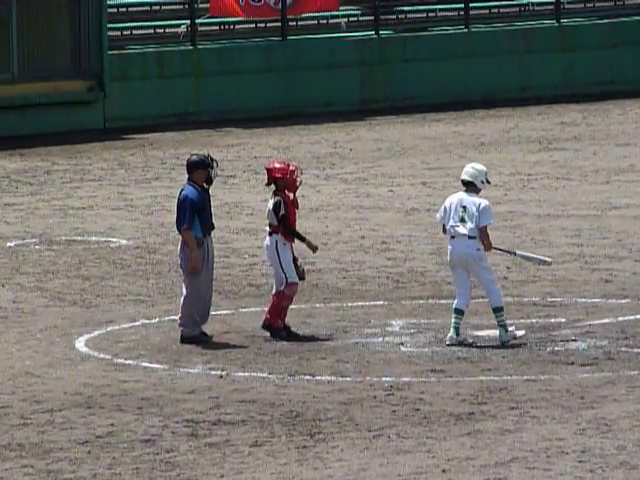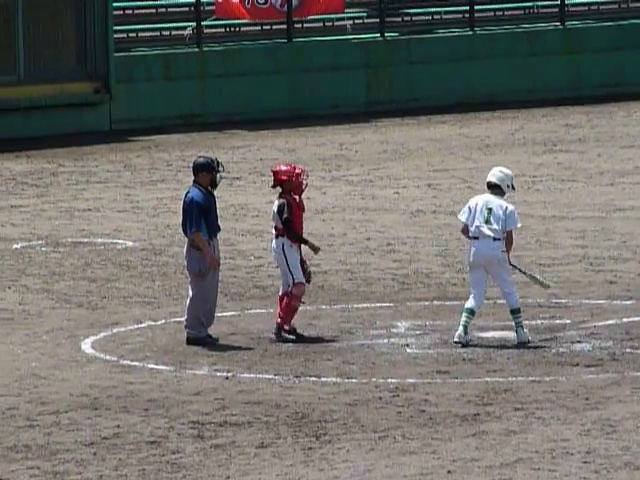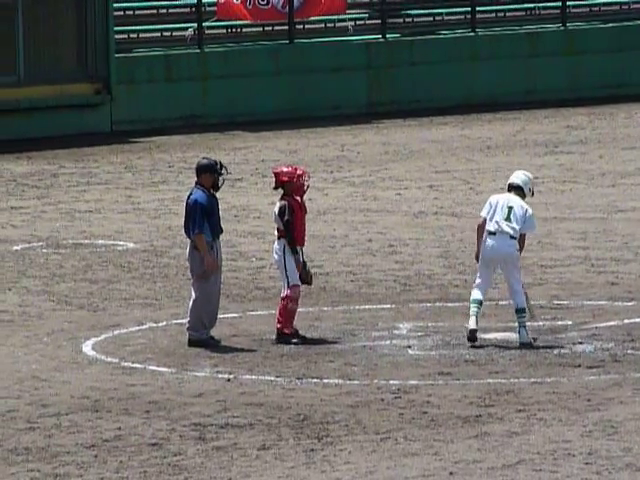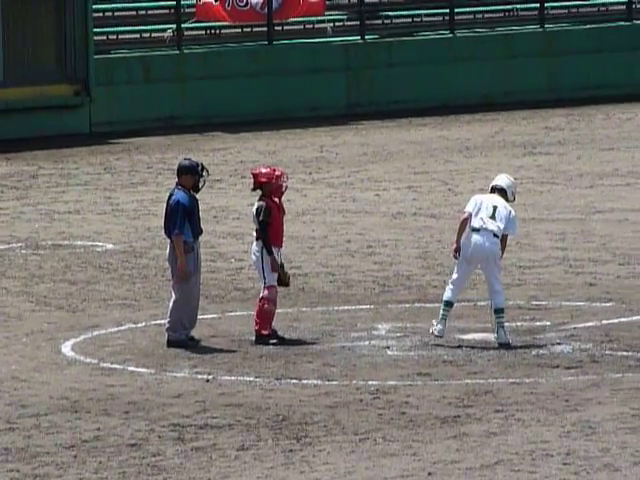
dt=0.2s
person 1, frame 1
left shoulder: (201, 191)
right shoulder: (189, 194)
right elbow: (186, 228)
right wrist: (194, 254)
left hip: (205, 243)
right hip: (195, 246)
left knee: (205, 289)
right knee: (193, 290)
left ankle: (196, 327)
right ankle: (188, 331)
person 1, frame 2
left shoulder: (206, 193)
right shoulder: (195, 197)
right elbow: (194, 231)
right wrist: (209, 253)
left hip: (211, 244)
right hip: (200, 248)
left knee: (210, 291)
right knee: (199, 292)
left ankle: (203, 329)
right ankle: (194, 333)
person 1, frame 3
left shoulder: (208, 195)
right shoulder: (198, 198)
right elbow: (197, 232)
right wrist: (207, 257)
left hip: (213, 246)
right hip: (203, 249)
left knee: (212, 293)
right knee: (202, 293)
left ankle: (204, 331)
right ankle: (196, 335)
person 1, frame 4
left shoulder: (187, 196)
right shoulder: (180, 199)
right elbow: (176, 233)
right wrist: (181, 259)
left hip: (192, 248)
right hip: (184, 250)
left knee: (192, 293)
right knee: (182, 294)
left ankle: (184, 332)
right ankle: (175, 335)
person 2, frame 1
left shoulder: (285, 198)
right shoulder: (279, 200)
right elbow: (286, 227)
left wrist: (292, 254)
right wrist: (306, 241)
left hip: (283, 245)
right hip: (277, 245)
left knee: (283, 285)
right knee: (290, 283)
left ankle: (279, 324)
right ankle: (271, 320)
person 2, frame 2
left shoulder: (292, 200)
right shoulder: (283, 202)
right elbow: (289, 230)
left wrist: (300, 256)
right wrist: (309, 244)
left hip: (291, 247)
right hip: (284, 247)
left knee: (289, 288)
right knee: (298, 285)
left ankle: (286, 326)
right ankle: (282, 325)
person 2, frame 3
left shoulder: (295, 202)
right shoulder: (285, 204)
right elbow: (288, 232)
left wrist: (299, 256)
right wrist: (297, 256)
left hip: (293, 250)
right hip: (285, 249)
left knee: (290, 289)
right knee: (292, 288)
left ankle: (288, 328)
right ankle: (282, 331)
person 2, frame 4
left shoulder: (274, 203)
right shoulder: (263, 205)
right elbow: (263, 233)
left wrist: (277, 256)
right wrist: (272, 257)
left hip: (273, 250)
right hip: (264, 251)
left knee: (271, 290)
right knee: (269, 290)
left ankle: (267, 329)
right ankle: (261, 332)
person 3, frame 1
left shoulder: (450, 200)
right shoulder: (482, 203)
left elbow: (444, 229)
right elbow: (483, 233)
right wrist: (487, 245)
left hip: (453, 249)
right hip: (473, 249)
left knee: (462, 293)
right knee: (492, 290)
left ankle: (455, 334)
right ankle: (503, 332)
person 3, frame 2
left shoulder: (474, 201)
right shoulder: (507, 207)
left elbow: (464, 230)
right elbow: (508, 236)
right wrist: (507, 254)
left hip: (476, 250)
right hip: (496, 250)
left knee: (476, 293)
right knee: (509, 292)
left ankle: (462, 332)
right ankle: (520, 333)
person 3, frame 3
left shoulder: (495, 199)
right shoulder: (526, 209)
left elbow: (481, 224)
right elbow: (522, 239)
left wrist: (478, 247)
right wrist: (516, 256)
left hip: (489, 244)
right hip: (510, 247)
left knee: (480, 286)
right knee: (517, 291)
left ankle: (473, 319)
right ankle: (523, 333)
person 3, frame 4
left shoulder: (478, 198)
right shoulder: (509, 210)
left elbow: (465, 218)
right elbow: (504, 240)
left wrist: (457, 242)
right wrist: (497, 260)
left hip: (472, 242)
right hip: (493, 246)
left knee: (455, 284)
right knee: (496, 290)
left ankle: (441, 324)
right ankle: (501, 333)
